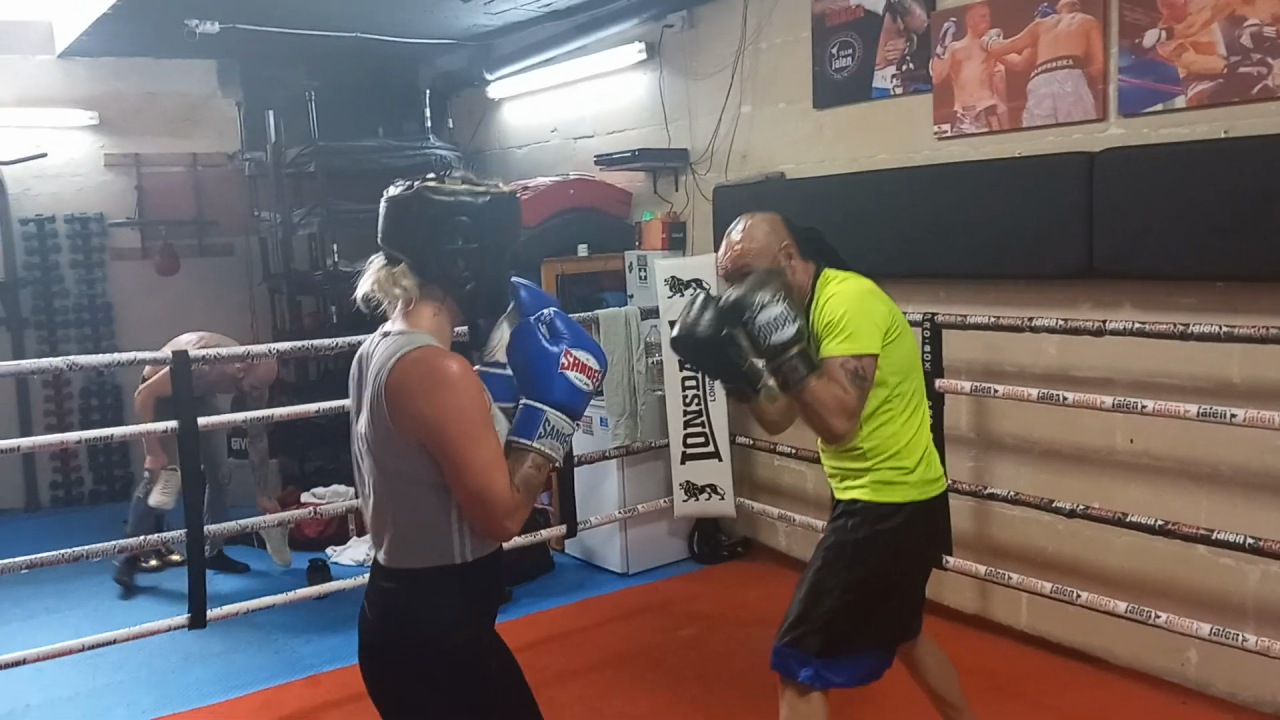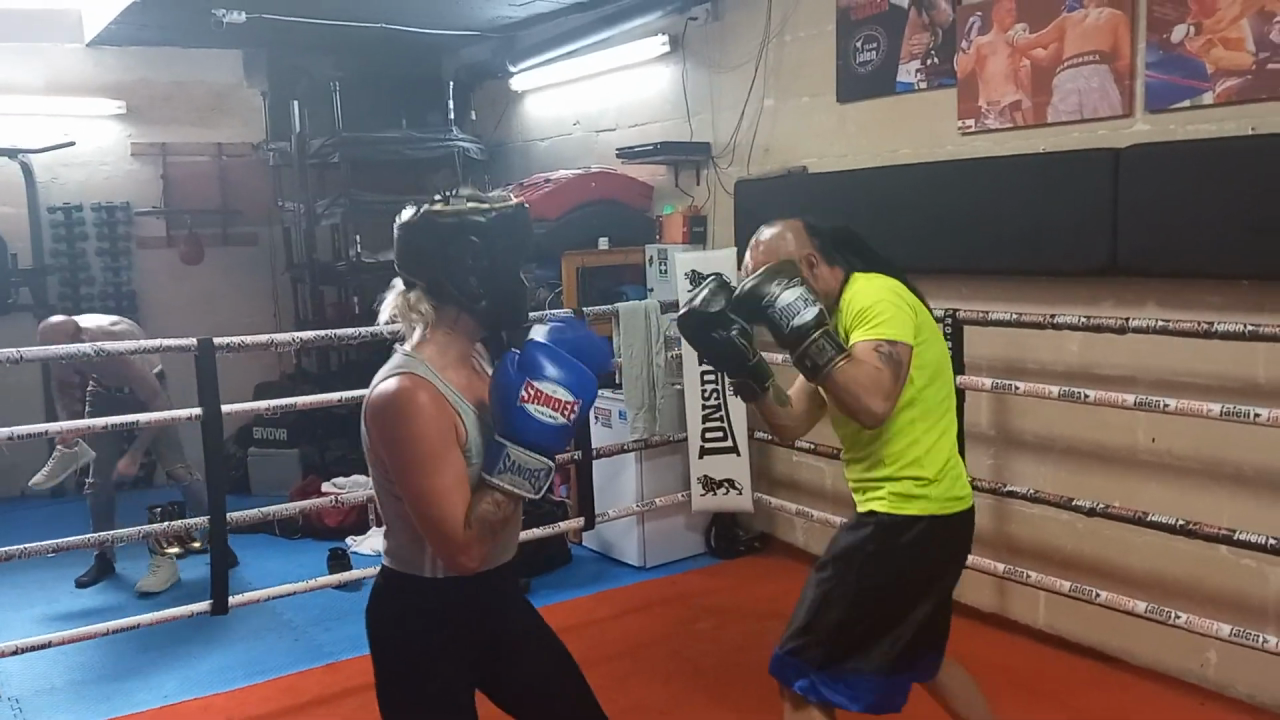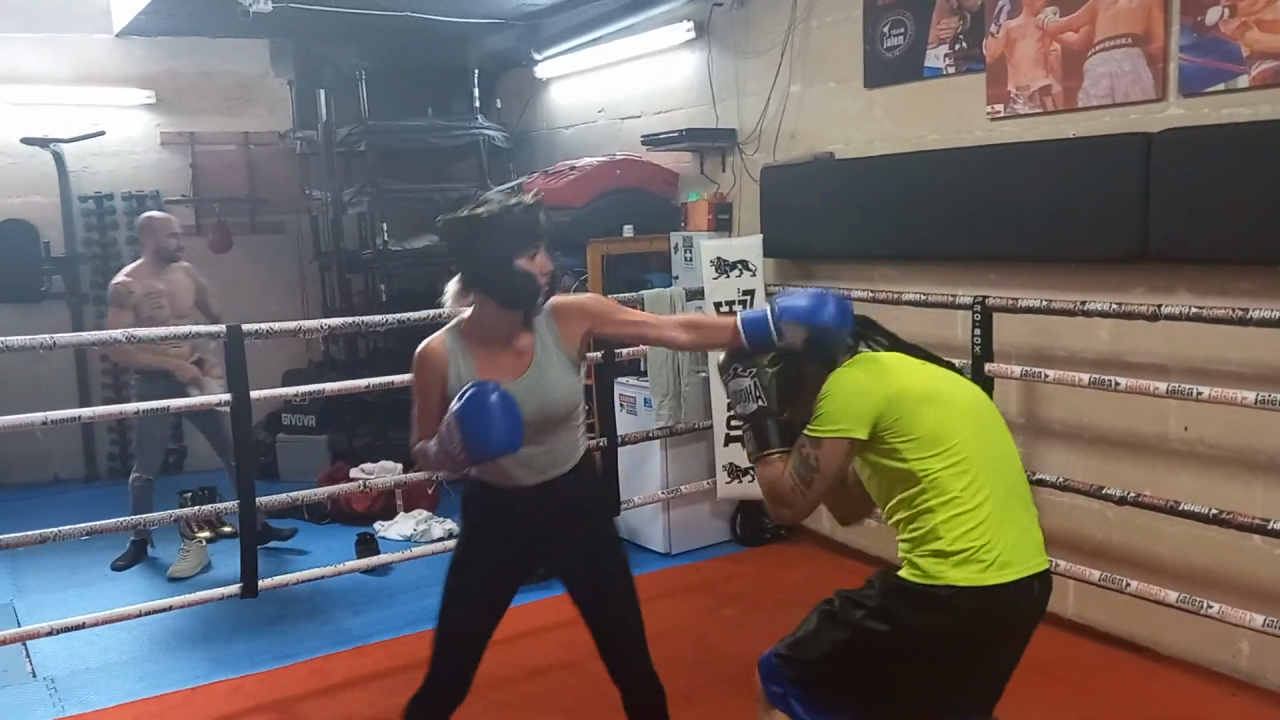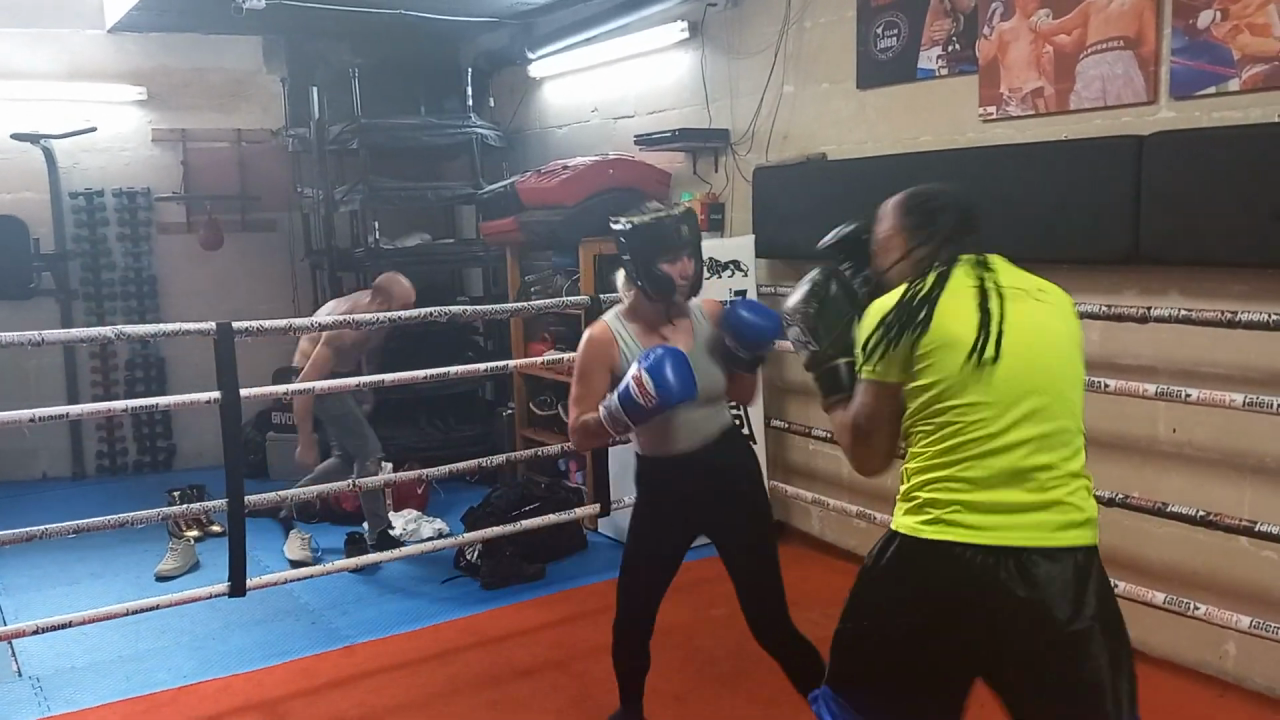
dt=1s
person 1, frame 1
left shoulder: (382, 349)
right shoulder: (435, 369)
right elbow: (503, 514)
left wrist: (500, 372)
right wrist: (552, 405)
left hip: (410, 609)
right hip: (435, 626)
person 1, frame 2
left shoulder: (477, 353)
right shoulder: (407, 395)
right elbow: (465, 548)
left wrist: (552, 375)
right wrist: (528, 445)
left hip: (496, 599)
right hip: (424, 620)
person 1, frame 3
left shoulder: (567, 317)
right shoulder: (438, 355)
left elbow: (681, 332)
right elbow: (425, 456)
left wrist: (768, 325)
right wrist: (449, 447)
left hip: (575, 509)
right hip: (498, 529)
left knee: (632, 669)
person 1, frame 4
left shoulder: (710, 314)
right shoulder: (604, 337)
left elbow: (741, 394)
right elbow: (581, 434)
left wrist: (749, 358)
right wrist: (625, 405)
left hip: (729, 473)
right hip: (662, 485)
left knee: (771, 625)
right knee: (631, 618)
person 2, frame 1
left shoulder: (849, 300)
right shoulder: (808, 309)
left elbow: (837, 421)
right elbow: (778, 417)
left wrist: (781, 344)
right wrist: (730, 367)
left hip: (888, 506)
right hip: (902, 500)
left knee: (800, 665)
right knee: (897, 629)
person 2, frame 2
left shoulder: (876, 297)
right shoulder: (842, 313)
left elbow: (874, 403)
right elbow: (792, 423)
left wrist: (802, 327)
right wrist: (737, 361)
left hip: (906, 521)
right hip: (935, 515)
left knee: (801, 677)
right knee: (917, 656)
person 2, frame 3
left shoulder: (854, 381)
right shoulder: (910, 378)
left elbow: (788, 503)
right elbow: (849, 509)
left wrist: (758, 413)
left hip: (952, 594)
left knee: (782, 686)
person 2, frame 4
left shoulder: (892, 314)
right shoulder: (1052, 300)
left elbow: (868, 456)
left wrist: (829, 365)
left hip: (937, 558)
right hip: (1060, 557)
person 3, frame 1
left shoulder: (254, 385)
right shoulder: (200, 362)
left elbow: (257, 438)
right elbow: (144, 395)
left wrist: (265, 495)
right wrist: (153, 451)
left hip: (200, 397)
right hip: (159, 396)
left knee: (220, 474)
right knee: (158, 472)
left ankle: (213, 552)
right ankle: (131, 557)
person 3, frame 2
right shoulder: (62, 344)
left elbow: (158, 405)
right elbow: (64, 387)
left wrist: (134, 456)
right wrist: (67, 425)
left hip: (145, 385)
right hip: (103, 393)
left knee: (177, 467)
right knee: (99, 478)
right ankle: (104, 557)
person 3, frame 3
left shoulder: (188, 274)
right shoulder: (125, 286)
left elbow: (216, 320)
right elbow: (117, 349)
left wrist: (211, 356)
right wrist: (172, 365)
left hip: (197, 374)
right hip: (153, 382)
left knee: (235, 451)
right knee: (145, 468)
left ankle: (256, 526)
right ankle: (139, 541)
person 3, frame 4
left shoulder: (376, 307)
right shoulder: (346, 329)
right elbow: (305, 386)
left wrist: (366, 388)
right wrist: (306, 443)
left hip: (344, 372)
right hip: (319, 377)
left knee: (349, 457)
right knee: (368, 453)
left ankle: (288, 508)
right ankle: (379, 535)
